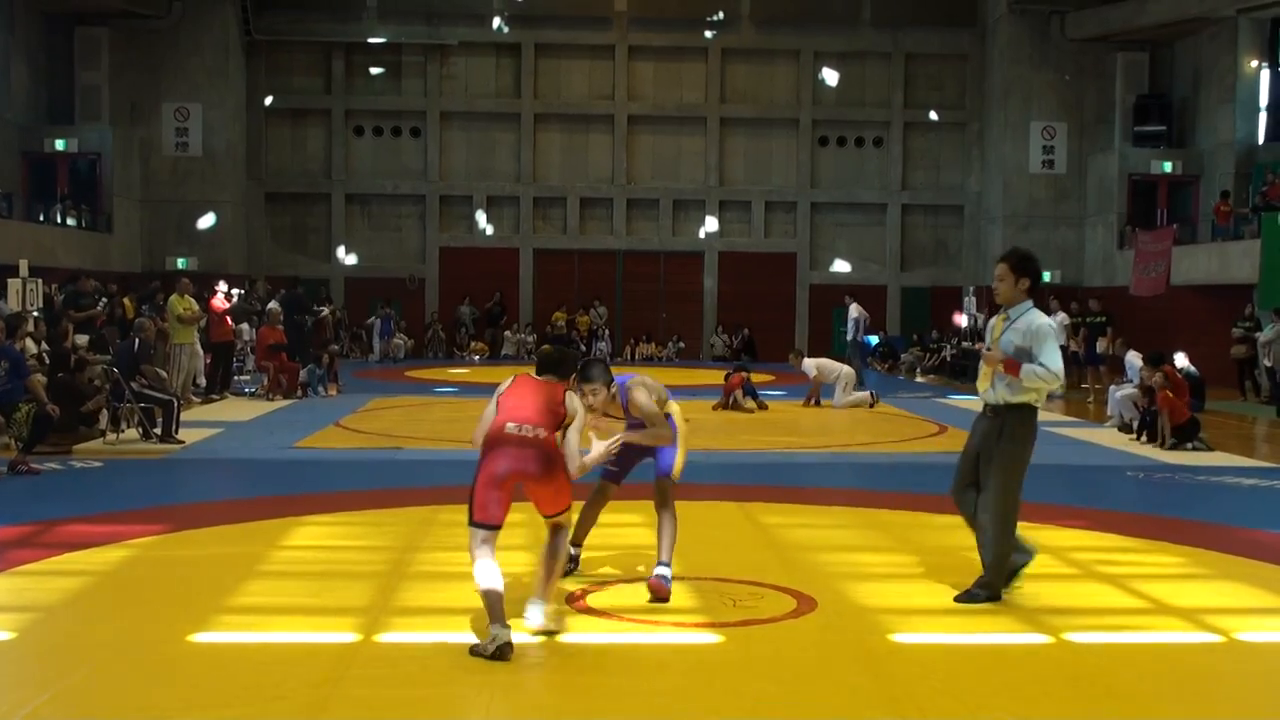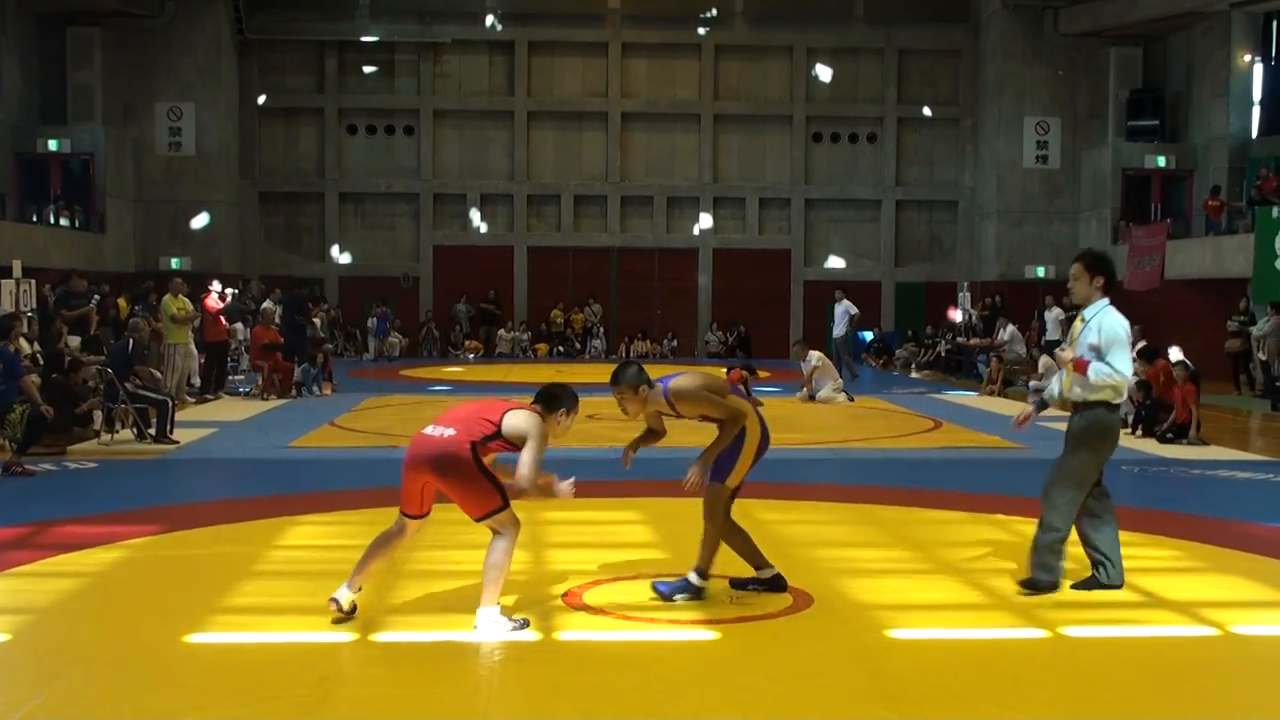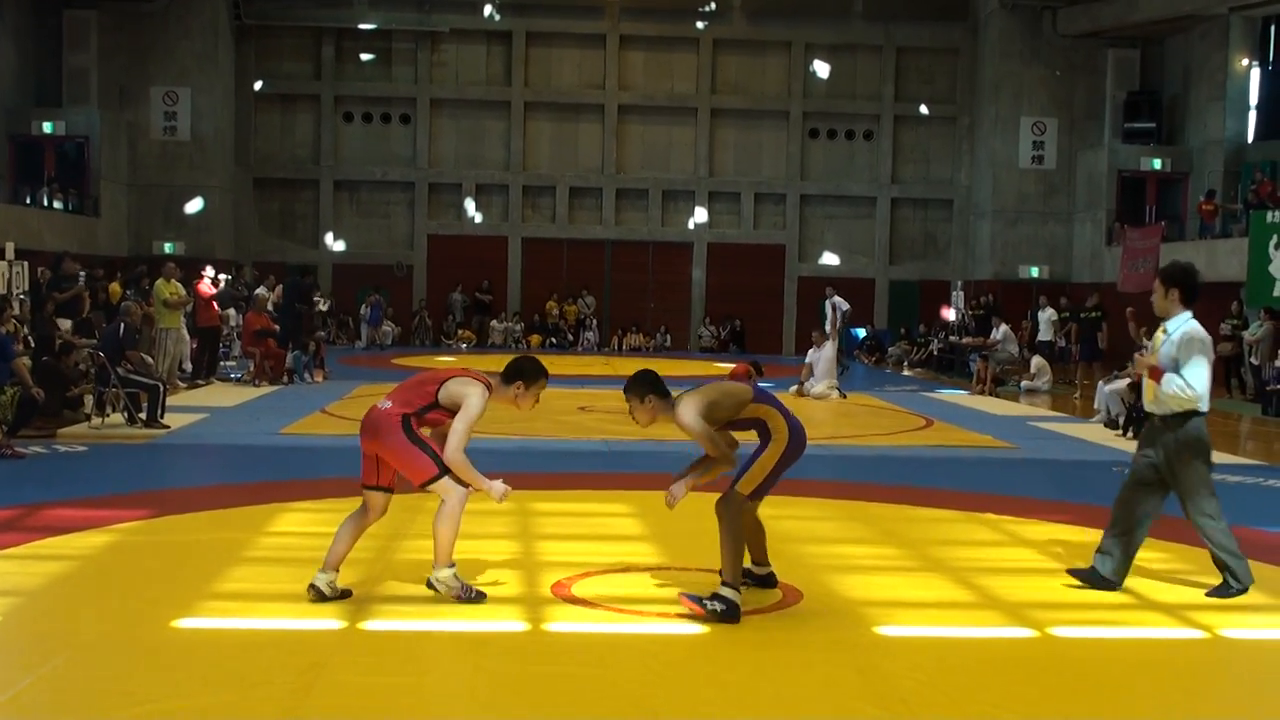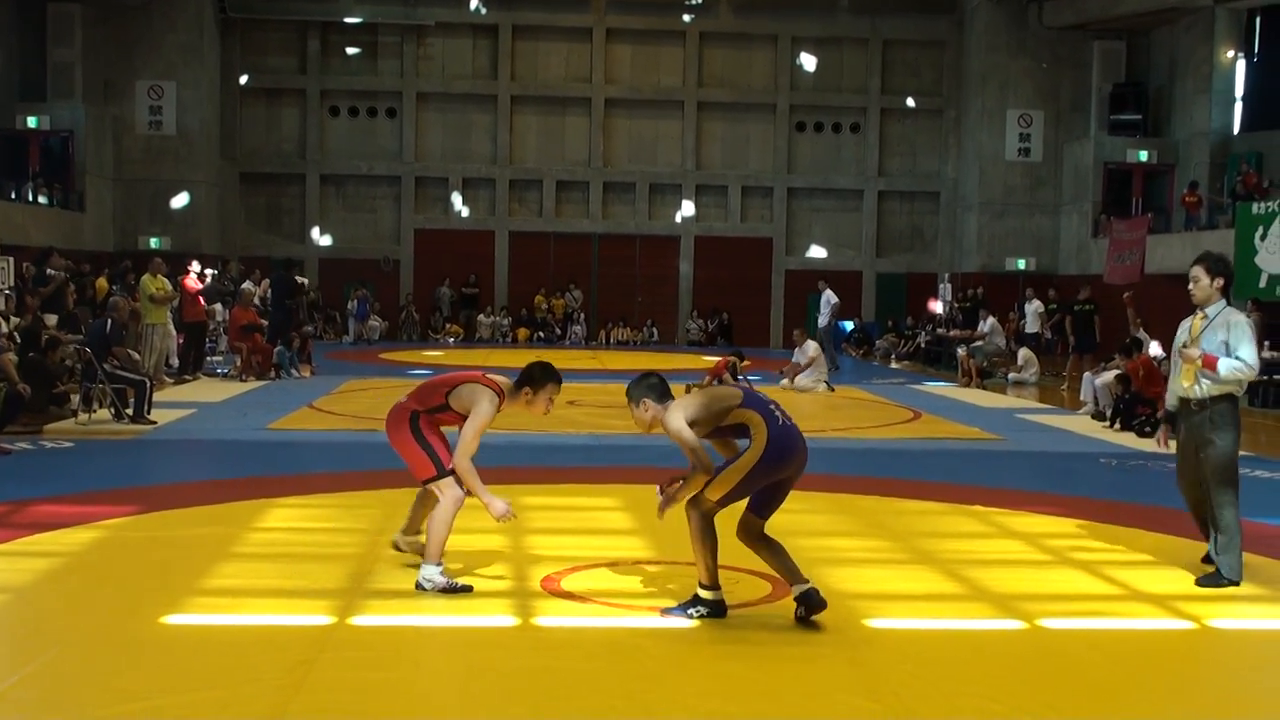
dt=0.4s
person 1, frame 1
left shoulder: (1039, 325)
right shoulder: (995, 324)
left elbow: (1053, 376)
left wrist: (1006, 364)
left hip: (1016, 421)
right hip: (988, 416)
left knee: (998, 504)
right knee: (965, 493)
left ankle: (991, 583)
right ankle: (1013, 554)
person 1, frame 2
left shoulder: (1112, 323)
right shoulder: (1080, 322)
left elbow: (1120, 375)
right elbow: (1063, 372)
left wrist: (1077, 362)
right wrist: (1037, 404)
left hip: (1098, 418)
right hip: (1082, 416)
left knee: (1058, 493)
right knee: (1090, 497)
left ankle: (1046, 571)
right ankle: (1107, 571)
person 1, frame 3
left shoulder: (1193, 336)
right shoulder: (1162, 334)
left elbow: (1193, 389)
left wrist: (1152, 371)
left hip: (1185, 430)
right hip: (1157, 428)
left knee: (1201, 507)
right knee: (1131, 499)
left ankle: (1236, 575)
right ankle: (1106, 570)
person 1, frame 4
left shoulder: (1235, 322)
right shoulder: (1186, 326)
left elbow: (1248, 369)
left wrist: (1205, 360)
right wrist: (1167, 418)
left hip: (1219, 412)
right hip: (1188, 412)
left knee: (1221, 489)
right knee: (1190, 487)
left ankle: (1226, 568)
right ankle: (1217, 546)
person 2, frame 1
left shoulder: (510, 383)
right shoulder: (571, 400)
left elbow: (482, 438)
right elbow: (574, 470)
right wrist: (600, 451)
left hip: (497, 451)
right hip: (540, 454)
left knee: (482, 546)
right knee: (560, 524)
left ankle: (499, 634)
right ankle: (539, 607)
person 2, frame 2
left shoulder: (507, 411)
right shoulder: (537, 425)
right elbow: (522, 487)
left wrist: (536, 481)
right wrist: (553, 491)
left hip: (419, 447)
right hip: (452, 451)
left knee: (405, 528)
right knee: (507, 528)
left ankle: (346, 593)
right ankle: (489, 614)
person 2, frame 3
left shoulder: (478, 382)
right shoulder: (478, 394)
right elbow: (451, 453)
left wrist: (455, 474)
right wrist: (487, 486)
left hip: (375, 420)
right hip: (396, 425)
left knee: (373, 508)
right knee: (456, 494)
left ankle: (324, 580)
right ankle: (443, 575)
person 2, frame 4
left shoulder: (504, 387)
right shoulder: (488, 402)
right elbow: (460, 459)
right wrist: (490, 500)
left hip: (413, 418)
right hip: (410, 421)
left knee: (444, 482)
right knee: (453, 495)
left ankle: (407, 536)
right ankle: (429, 575)
person 3, frame 1
left shoulder: (635, 395)
right shoulder: (590, 400)
left elbow: (665, 436)
left wrist: (621, 437)
left hip: (667, 423)
right hip: (638, 427)
left knee: (663, 493)
right knee: (601, 491)
left ankle: (662, 573)
right ankle: (572, 554)
person 3, frame 2
left shoulder: (679, 394)
right shoulder: (651, 405)
left elbow: (738, 415)
right elbow: (656, 432)
left wrist: (705, 460)
right wrist: (636, 443)
left hip: (749, 427)
right hip: (736, 428)
left knee: (713, 500)
right knee: (716, 512)
left ankle: (697, 580)
right ankle: (767, 576)
person 3, frame 3
left shoulder: (684, 413)
right shoulder: (688, 407)
left elbow: (723, 456)
right elbow: (727, 444)
left wrist: (686, 483)
right wrist: (687, 473)
left hip: (782, 434)
right hip: (788, 433)
left knee: (728, 507)
right knee: (745, 507)
left ankle: (726, 598)
right ankle: (762, 571)
person 3, frame 4
left shoulder: (671, 416)
right shoulder: (697, 411)
left elbow: (705, 467)
right elbow: (736, 462)
left wrist: (678, 494)
right wrist: (686, 485)
left hip: (771, 442)
right hip: (794, 444)
left knee: (698, 509)
right knee: (749, 531)
left ankle: (709, 598)
right ankle: (805, 592)
